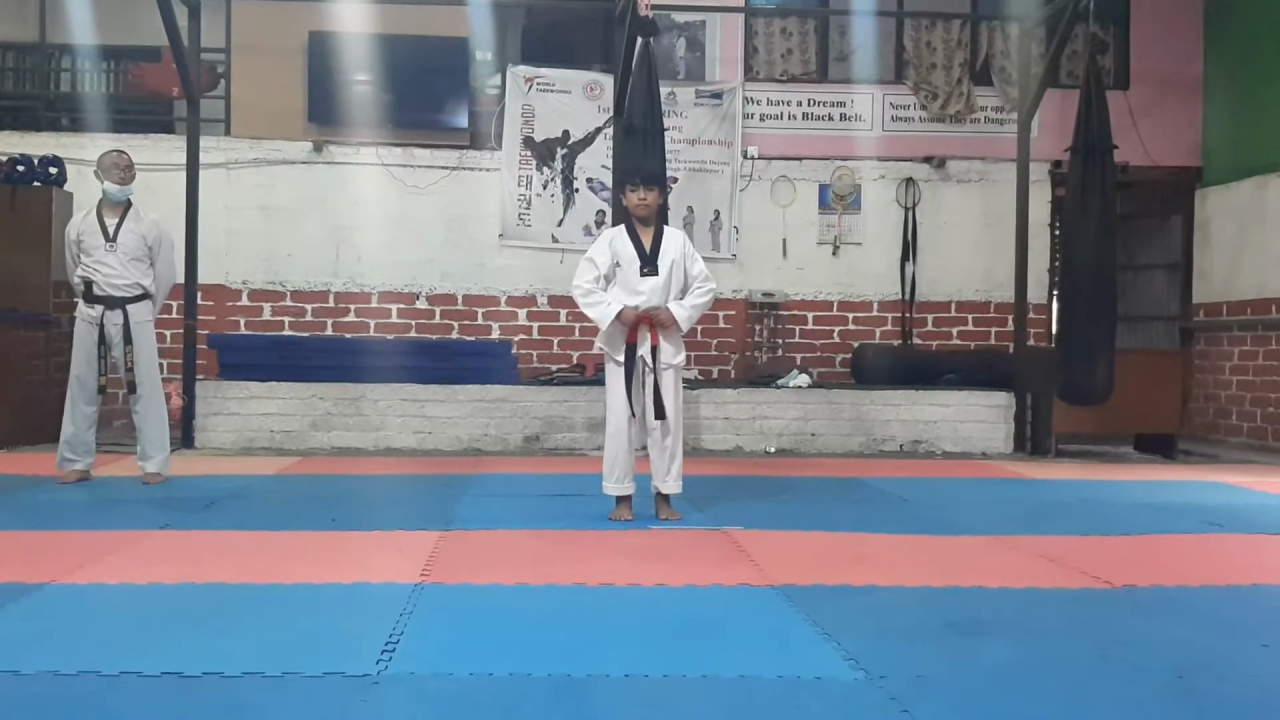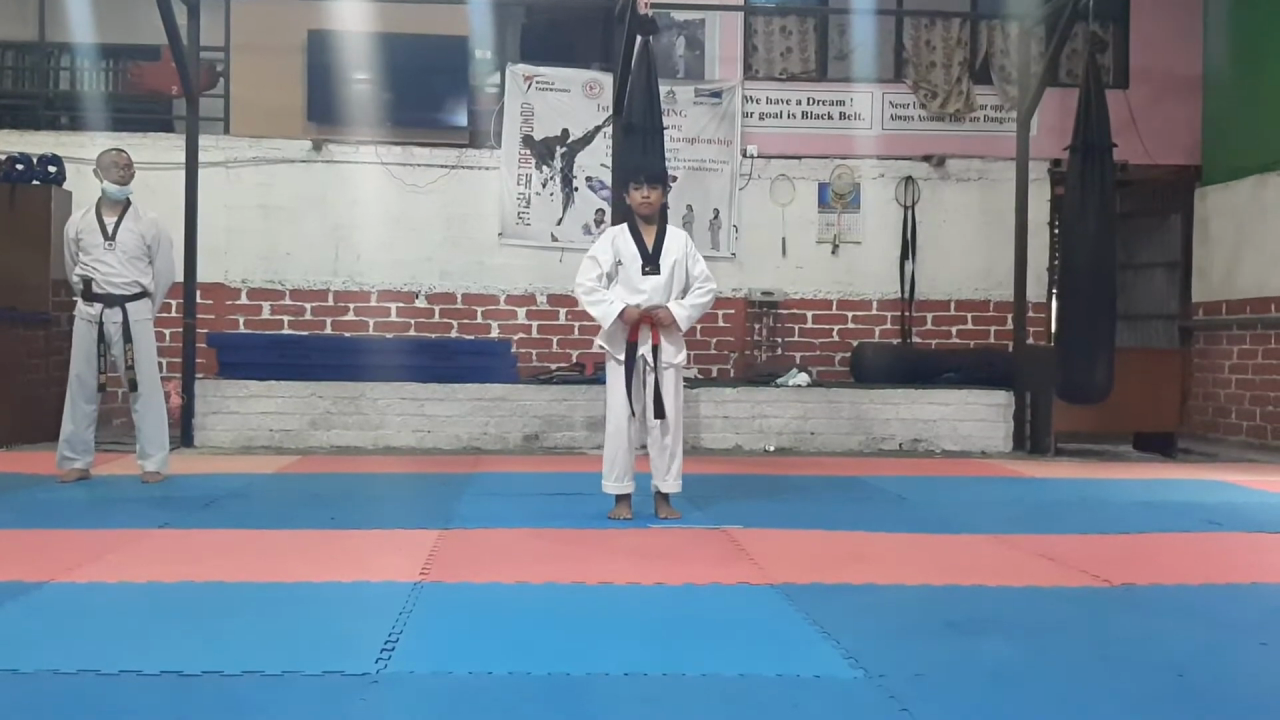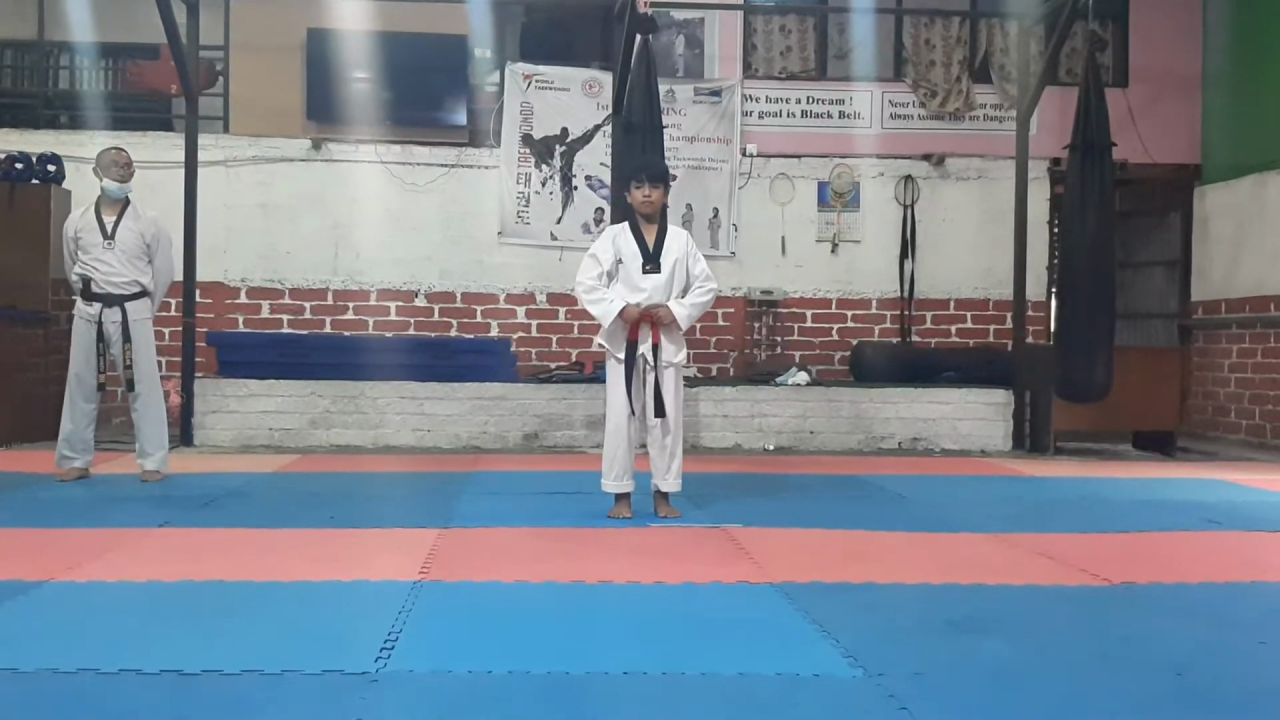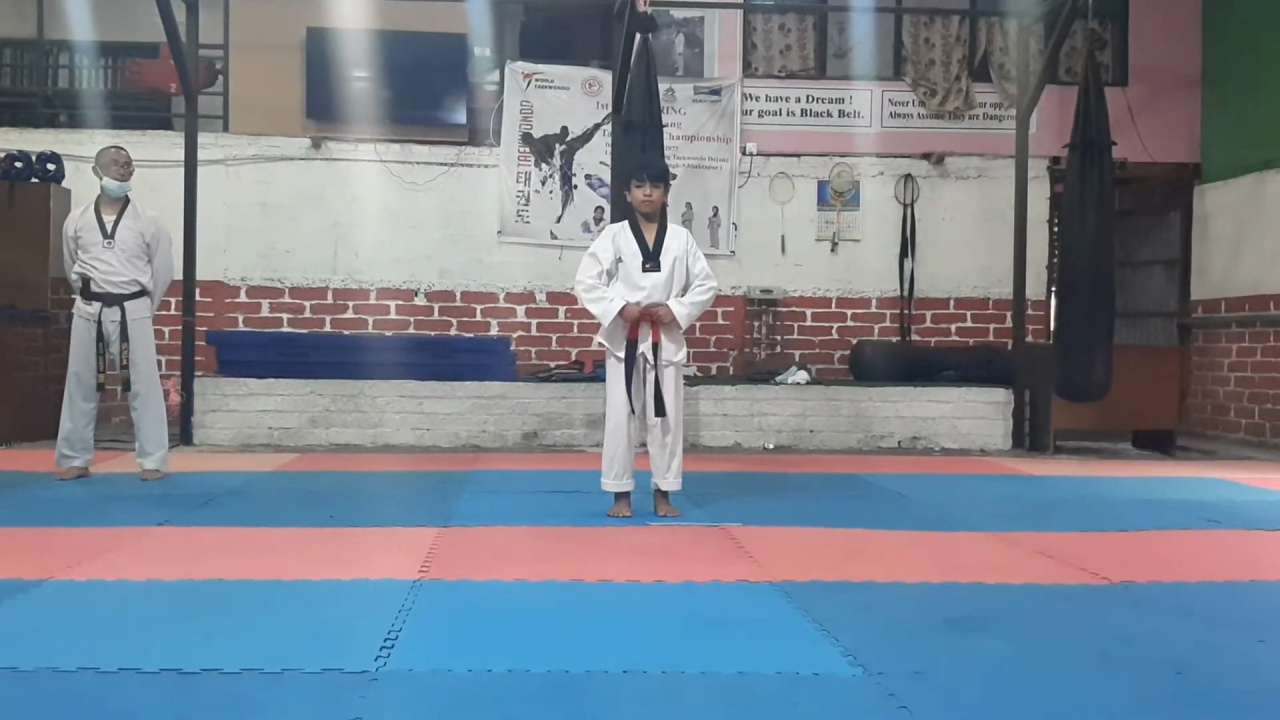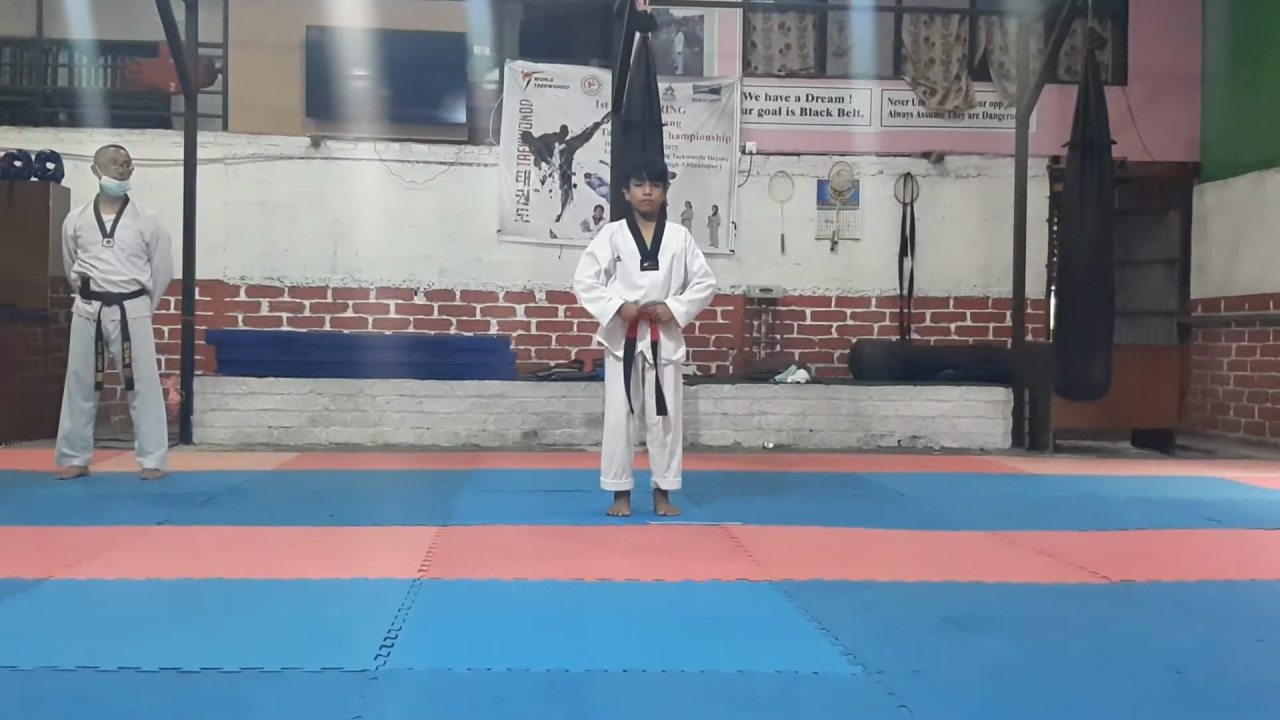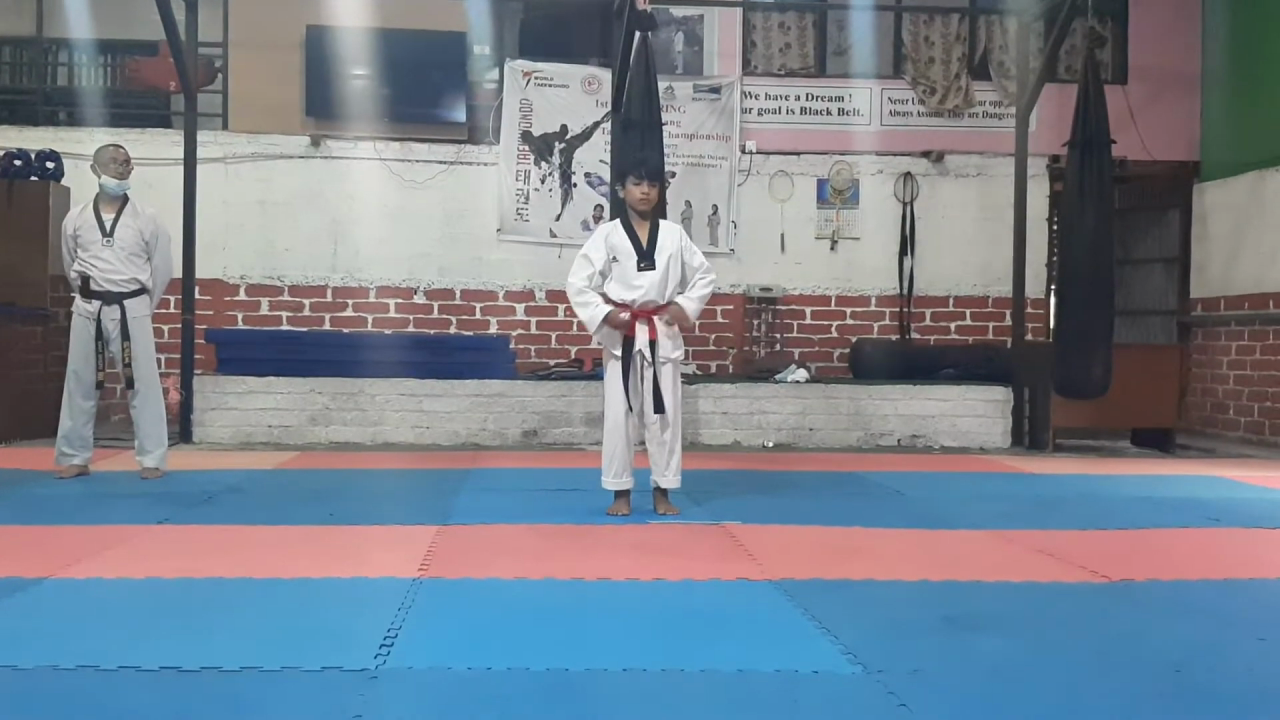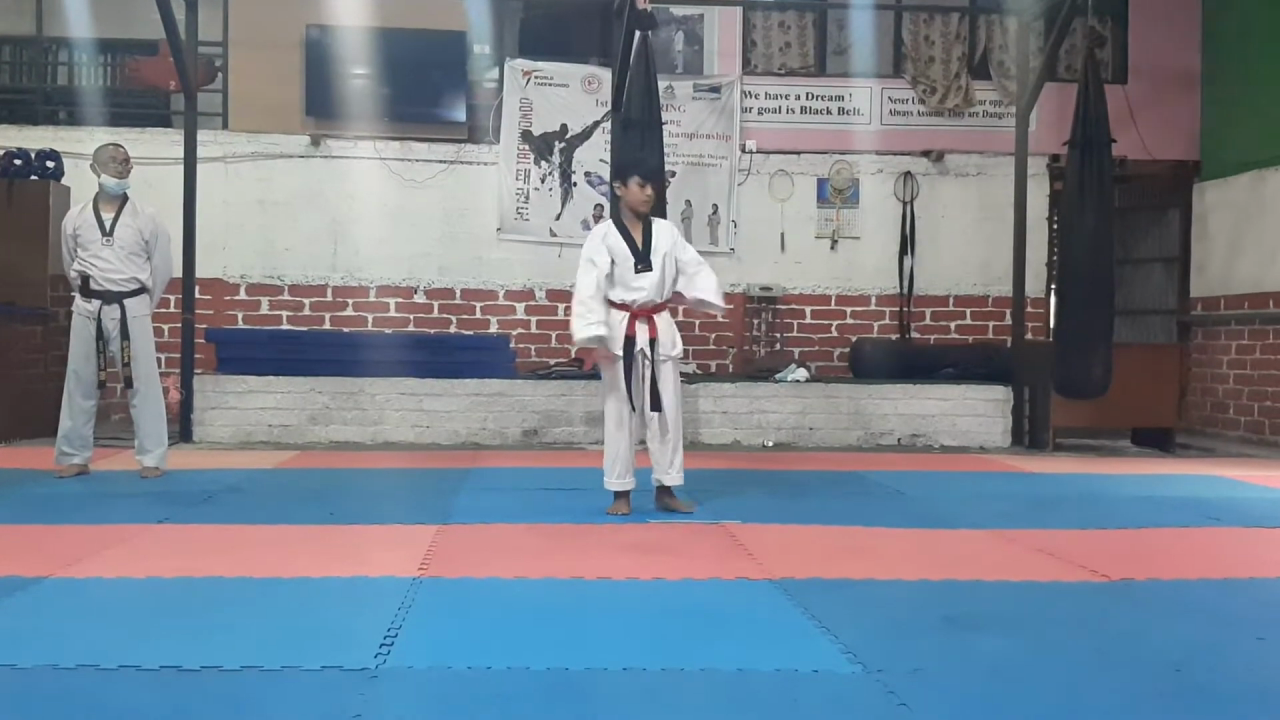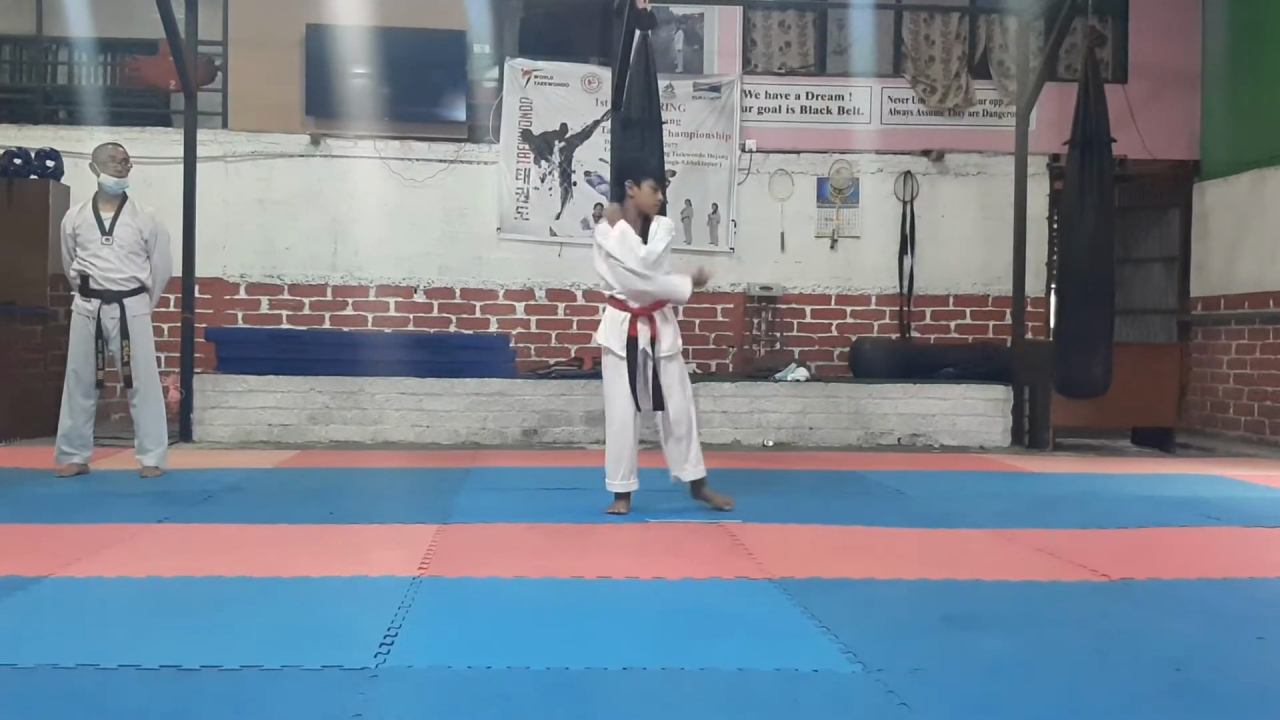
dt=0.2s
person 1, frame 1
left shoulder: (677, 240)
right shoulder: (611, 239)
left elbow: (704, 286)
right elbow: (585, 285)
left wrist: (679, 313)
right wrist: (615, 310)
left knee: (661, 443)
left ankle: (665, 499)
right ankle: (623, 497)
person 1, frame 2
left shoulder: (679, 244)
right shoulder: (613, 239)
left elbow: (705, 286)
right elbow: (586, 284)
left wrist: (677, 314)
right wrist: (620, 313)
left hip: (666, 345)
right hip: (623, 345)
left knee: (666, 416)
right knee: (620, 418)
left ankle: (664, 496)
right ankle: (621, 496)
person 1, frame 3
left shoulder: (681, 239)
right shoulder: (614, 236)
left elbow: (706, 286)
right elbow: (586, 283)
left wrist: (677, 312)
right wrist: (619, 310)
left hip: (665, 340)
right hip: (623, 339)
left knee: (666, 418)
right knee: (620, 418)
left ankle: (663, 494)
right ankle: (621, 495)
person 1, frame 4
left shoulder: (681, 237)
right shoulder: (614, 235)
left elbow: (706, 285)
right elbow: (586, 282)
left wrist: (677, 310)
right wrist: (619, 307)
left hip: (665, 338)
right hip: (623, 337)
left knee: (666, 416)
right knee: (620, 416)
left ankle: (663, 492)
right ankle: (621, 493)
person 1, frame 5
left shoulder: (679, 236)
right shoulder: (613, 234)
left elbow: (705, 282)
right elbow: (585, 281)
left wrist: (676, 308)
right wrist: (617, 307)
left hip: (664, 336)
right hip: (623, 335)
left knee: (665, 415)
right knee: (619, 414)
left ankle: (662, 491)
right ankle: (620, 492)
person 1, frame 6
left shoulder: (674, 234)
right shoulder: (607, 234)
left elbow: (701, 275)
right elbow: (579, 282)
left wrist: (688, 305)
right wrist: (601, 317)
left hip: (662, 333)
right hip: (620, 334)
left knee: (664, 414)
right knee: (618, 413)
left ankle: (662, 491)
right ankle: (621, 492)
person 1, frame 7
left shoulder: (666, 231)
right shoulder: (602, 236)
left elbow: (694, 268)
right elbow: (588, 289)
left wrist: (706, 296)
right wrist: (591, 335)
left hip: (659, 330)
right hip: (619, 332)
left knee: (666, 411)
right knee: (619, 414)
left ankle: (666, 489)
right ankle: (621, 492)
person 1, frame 8
left shoulder: (661, 225)
right shoulder: (607, 231)
left elbow: (648, 259)
right elbow: (636, 280)
left wrist: (623, 228)
right wrist: (688, 286)
left hip: (660, 327)
right hip: (622, 330)
left knee: (678, 408)
right knee: (621, 413)
left ankle: (698, 482)
right ankle: (621, 492)
person 2, frame 1
left shoulder: (149, 225)
right shoulder: (79, 224)
left elbow: (165, 274)
right elbow: (75, 271)
left wrist: (145, 309)
right wrist: (95, 304)
left hip: (134, 316)
right hip: (91, 316)
left knee: (146, 389)
right knee: (82, 389)
left ankle: (154, 464)
right ankle: (77, 462)
person 2, frame 2
left shoulder: (148, 223)
right shoulder: (78, 223)
left elbow: (164, 272)
right elbow: (73, 269)
left wrist: (143, 308)
right wrist: (94, 302)
left hip: (133, 314)
right hip: (90, 314)
left knee: (145, 388)
right knee: (82, 387)
left ankle: (153, 463)
right ankle: (76, 460)
person 2, frame 3
left shoulder: (147, 222)
right shoulder: (77, 221)
left elbow: (163, 271)
right elbow: (73, 268)
left wrist: (144, 307)
right wrist: (92, 301)
left hip: (132, 314)
right hip: (89, 313)
left knee: (144, 387)
right knee: (81, 387)
left ankle: (153, 462)
right ankle: (75, 460)
person 2, frame 4
left shoulder: (147, 221)
right shoulder: (77, 220)
left elbow: (163, 270)
right elbow: (72, 267)
left wrist: (143, 306)
right wrist: (92, 300)
left hip: (132, 313)
right hip: (89, 312)
left knee: (144, 386)
right knee: (81, 386)
left ankle: (152, 461)
right ankle: (75, 459)
person 2, frame 5
left shoulder: (146, 220)
right shoulder: (76, 219)
left elbow: (162, 269)
right elbow: (72, 266)
left wrist: (142, 305)
right wrist: (92, 300)
left hip: (131, 312)
right hip: (88, 312)
left knee: (143, 385)
right knee: (80, 385)
left ankle: (152, 459)
right ankle: (75, 457)
person 2, frame 6
left shoulder: (146, 219)
right shoulder: (76, 219)
left elbow: (162, 268)
right elbow: (71, 266)
left wrist: (142, 304)
right wrist: (91, 298)
left hip: (131, 311)
right hip: (88, 310)
left knee: (143, 384)
right knee: (80, 384)
left ankle: (152, 459)
right ankle: (75, 456)
person 2, frame 7
left shoulder: (146, 219)
right shoulder: (76, 218)
left elbow: (162, 267)
right elbow: (71, 265)
left wrist: (142, 303)
right wrist: (91, 298)
left hip: (131, 310)
right hip: (89, 310)
left knee: (144, 383)
right knee: (81, 383)
left ankle: (152, 458)
right ankle: (75, 456)
person 2, frame 8
left shoulder: (145, 218)
right shoulder: (75, 217)
left elbow: (161, 267)
right elbow: (71, 265)
left wrist: (141, 303)
right wrist: (91, 297)
left hip: (131, 309)
right hip: (88, 309)
left knee: (143, 383)
right knee: (80, 383)
left ankle: (152, 457)
right ankle: (75, 455)
